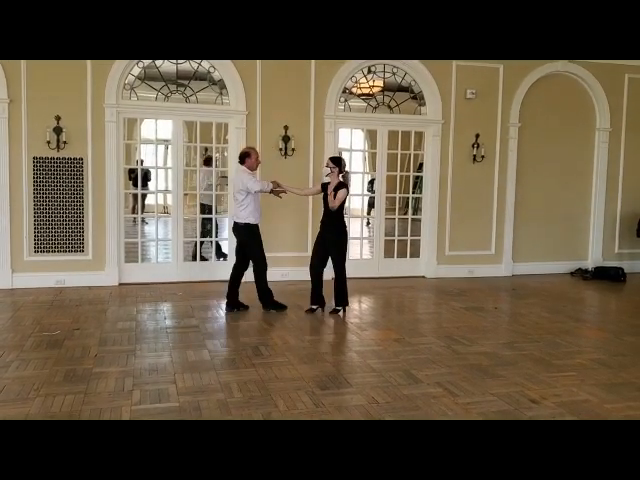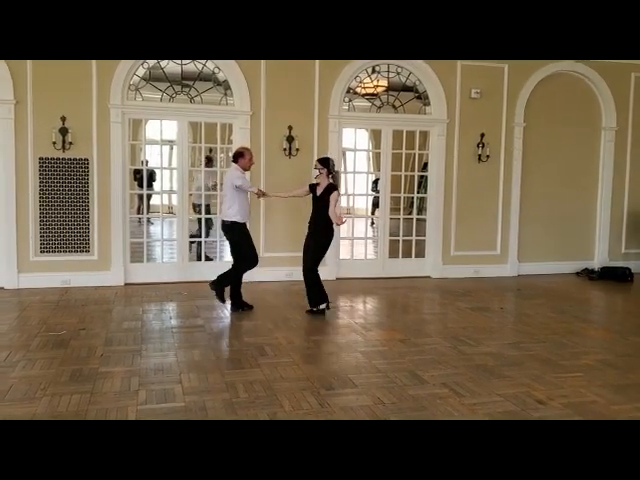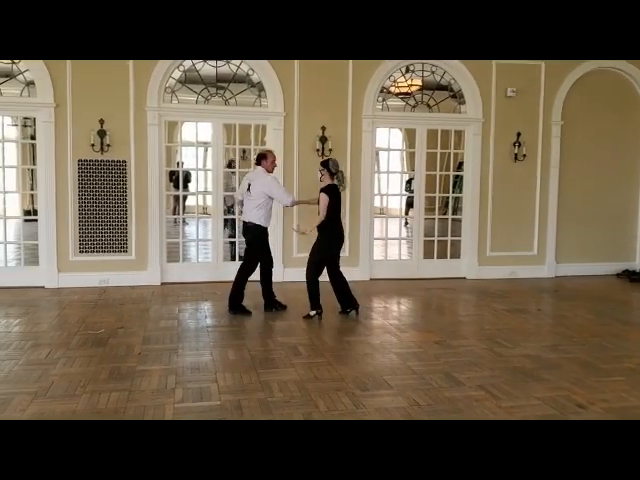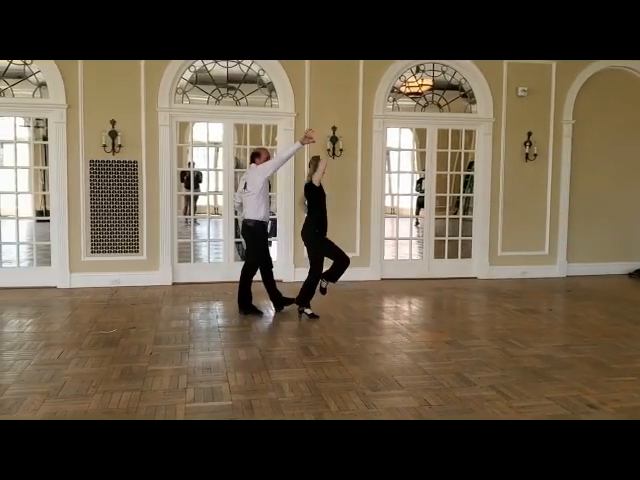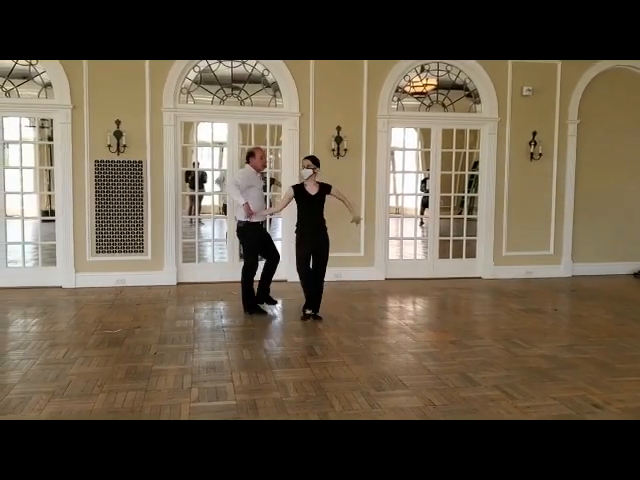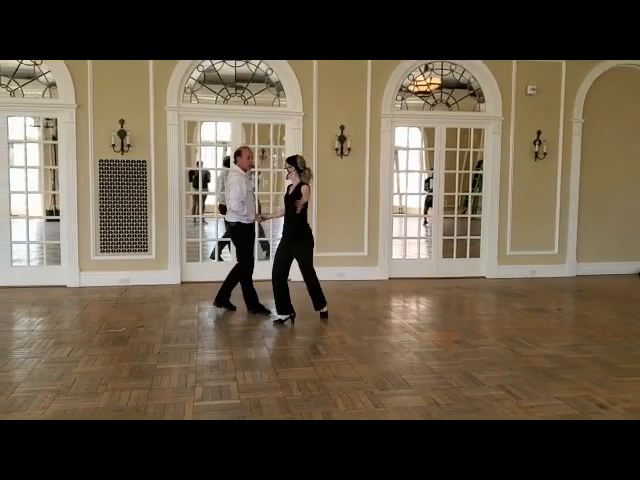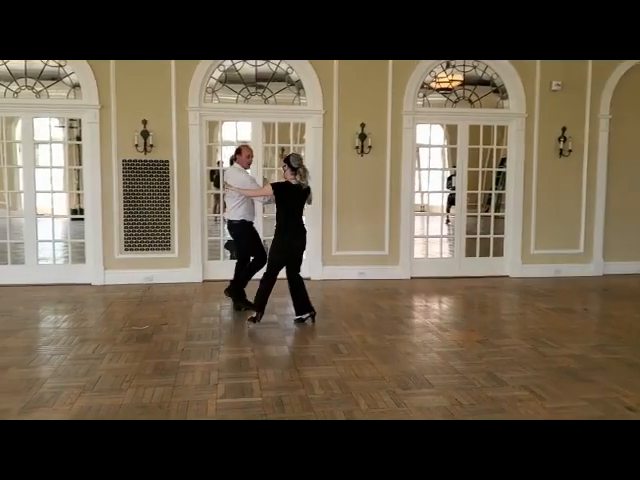
dt=0.4s
person 1, frame 1
left shoulder: (243, 175)
right shoulder: (244, 176)
left elbow: (255, 189)
right elbow: (257, 186)
left wrist: (271, 190)
right wrist: (271, 185)
left hip: (242, 225)
right hip: (247, 226)
left knee: (242, 262)
right knee: (260, 263)
left ankle: (232, 301)
right ankle: (267, 301)
person 1, frame 2
left shoulder: (234, 174)
right shoulder: (235, 174)
right elbow: (240, 183)
left wrist: (249, 190)
right wrist: (255, 190)
left hip: (232, 224)
right hip: (234, 225)
left knee: (240, 262)
right knee: (251, 259)
left ankle: (236, 301)
right ankle: (219, 283)
person 1, frame 3
left shoulder: (249, 177)
right shoulder: (268, 179)
left elbow: (239, 197)
right elbow: (286, 199)
right wrist: (298, 201)
left hip: (249, 225)
right hip: (256, 228)
left knee: (266, 263)
right knee: (249, 265)
left ankle: (269, 301)
right ankle: (234, 304)
person 1, frame 4
left shoulder: (247, 177)
right shoulder: (259, 172)
left elbow: (237, 201)
right elbow: (279, 158)
left wrist: (244, 216)
right wrist: (300, 143)
left hip: (251, 225)
right hip: (255, 226)
left knee: (265, 263)
right knee: (253, 264)
left ankle: (277, 300)
right ankle: (244, 304)
person 1, frame 5
left shoulder: (257, 178)
right shoulder: (246, 176)
right elbow: (232, 186)
right wrist: (244, 204)
left hip: (257, 226)
right hip: (248, 227)
left knee: (273, 257)
right knee: (250, 264)
left ankle: (262, 294)
right ankle: (250, 304)
person 1, frame 6
left shoulder: (243, 176)
right shoulder: (237, 178)
right elbow: (235, 205)
left wrist: (252, 216)
right wrist: (253, 215)
left hip: (246, 226)
right hip: (239, 226)
left knee: (245, 264)
right knee: (246, 265)
left ankle: (223, 296)
right ankle: (252, 304)
person 1, frame 7
left shoulder: (230, 172)
right shoulder: (242, 176)
right elbow: (262, 196)
left hip: (235, 222)
right hip: (242, 224)
left knee: (243, 260)
right knee: (260, 256)
left ankle: (238, 298)
right ankle: (235, 288)
person 2, frame 1
left shoulder: (343, 187)
right shoulder: (324, 186)
left elbow: (334, 206)
right elbow: (302, 192)
left wrist: (331, 200)
right wrist: (282, 187)
left hip: (337, 231)
right hip: (324, 230)
left knee: (338, 268)
right knee: (315, 266)
left ankle: (341, 304)
right ankle: (317, 302)
person 2, frame 2
left shoulder: (333, 190)
right shoulder: (313, 187)
left elbow: (332, 211)
right elbow: (290, 194)
left wrist: (337, 220)
right wrist: (269, 194)
left hip: (324, 232)
right hip: (312, 231)
left knee: (310, 267)
right knee: (307, 268)
left ankle: (322, 301)
right ankle: (316, 303)
person 2, frame 3
left shoulder: (325, 190)
right shoulder: (334, 188)
left elbow: (322, 215)
right elbow: (321, 203)
left wrist: (309, 229)
left hip: (327, 236)
right hip: (335, 235)
left knee: (312, 271)
right knee: (334, 270)
left ankle: (315, 308)
right ankle: (349, 304)
person 2, frame 4
left shoulder: (310, 186)
right shoulder: (315, 185)
right elbow: (324, 164)
left hip: (310, 232)
right hip: (315, 233)
left knee: (315, 269)
right knee: (342, 259)
left ankle: (303, 305)
right ankle: (325, 280)
person 2, frame 5
left shoulder: (325, 188)
right shoulder: (296, 189)
left elbow: (343, 199)
right elbow: (279, 207)
left wrist: (354, 214)
right wrist: (259, 213)
left hip: (321, 235)
right hip: (304, 235)
left knee: (319, 272)
right knee: (304, 270)
left ankle: (311, 308)
right ankle: (310, 306)
person 2, frame 6
left shoulder: (303, 186)
right shoulder: (290, 188)
left elbow: (307, 195)
left wrist: (302, 201)
right wrist: (266, 216)
left hip: (302, 238)
right hip: (287, 236)
left knee: (308, 273)
right knee: (278, 275)
left ankle: (321, 306)
right ankle: (286, 312)
person 2, frame 7
left shoulder: (280, 187)
right shoulder: (305, 188)
left elbow: (251, 193)
left wrist: (233, 188)
left hip: (283, 237)
right hip: (299, 236)
left knee: (270, 274)
right knee: (293, 274)
left ankle: (258, 311)
right ankle: (306, 311)
